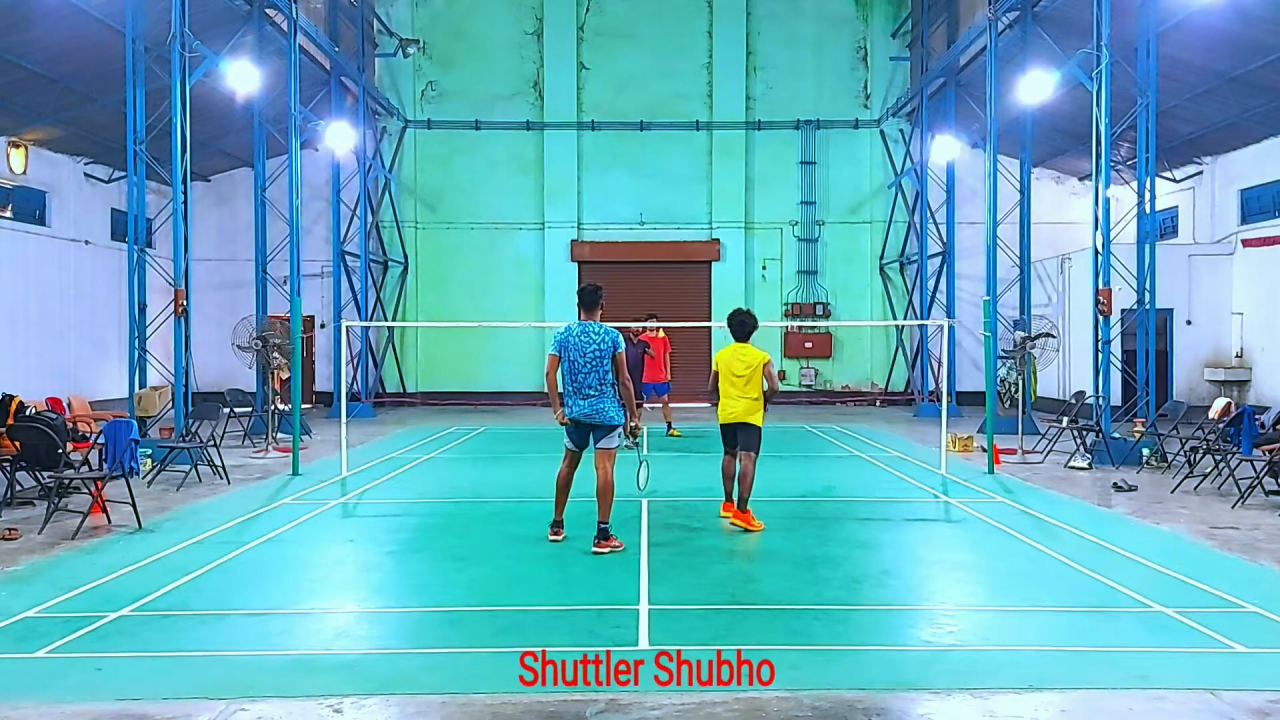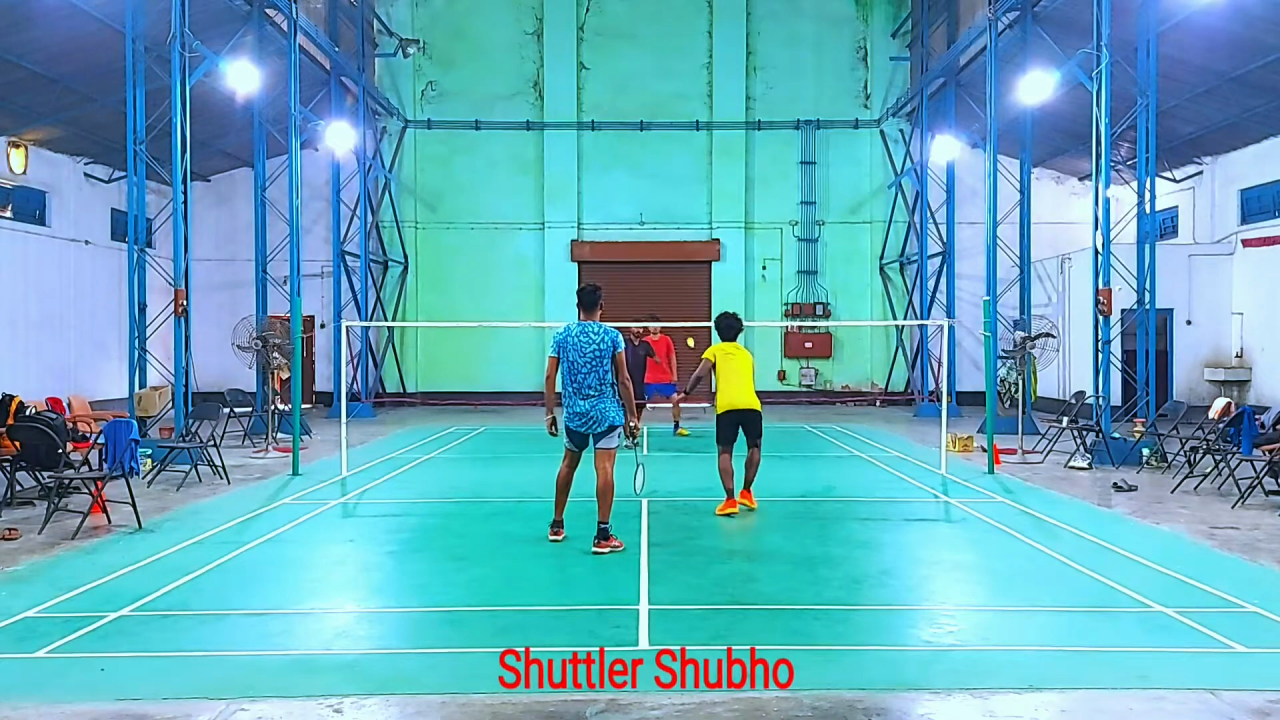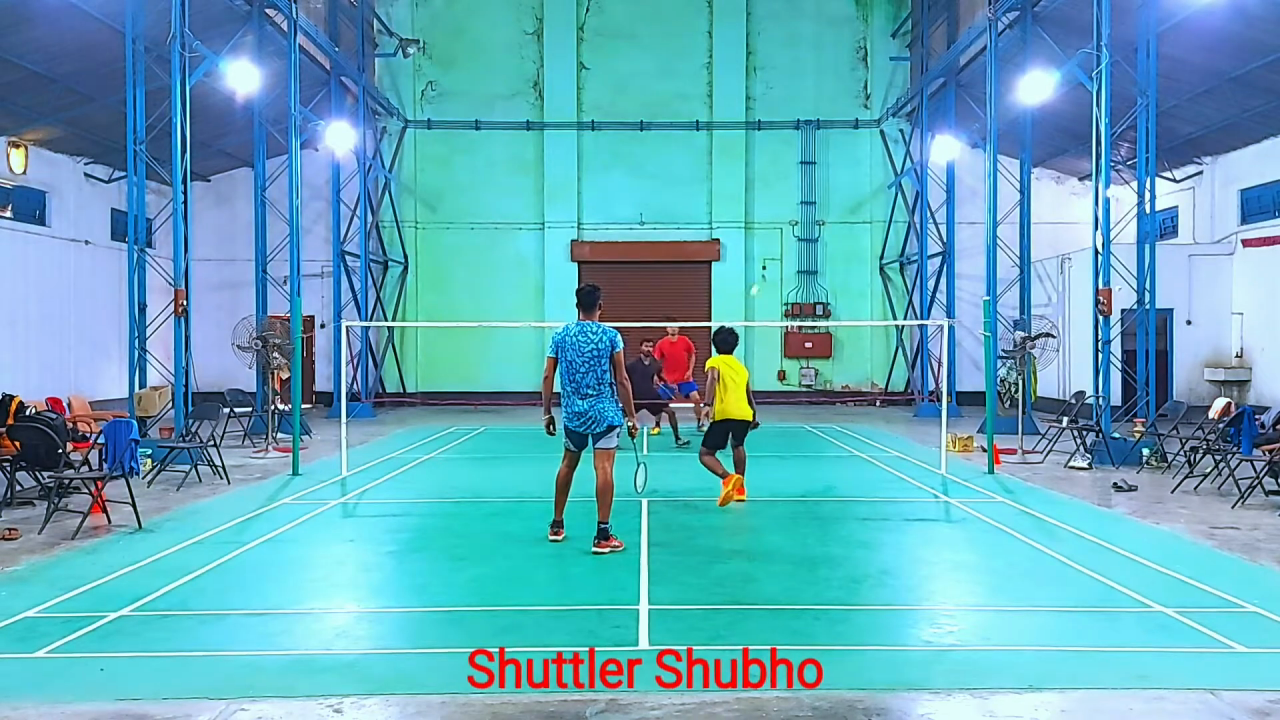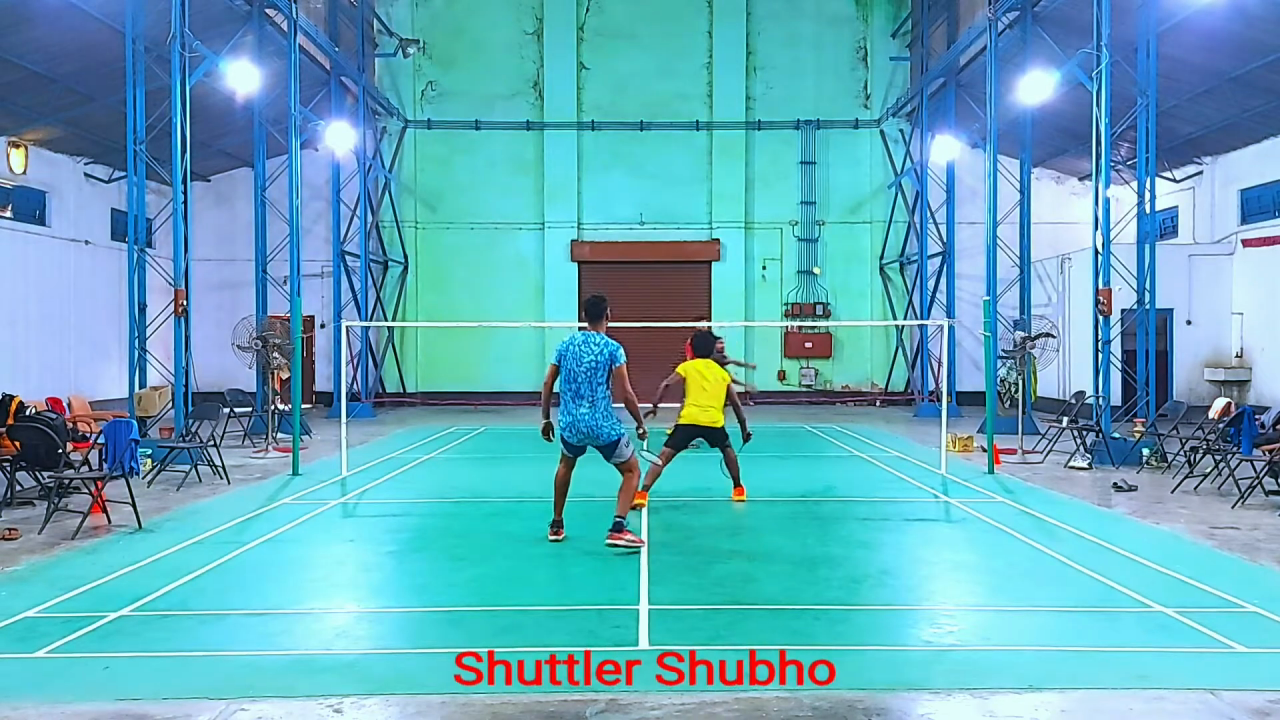
dt=0.4s
person 1, frame 1
left shoulder: (563, 335)
right shoulder: (613, 336)
left elbow: (550, 373)
right elbow: (624, 380)
left wrist: (558, 410)
right wrist: (633, 415)
left hip: (574, 413)
right hip: (607, 412)
left knee: (568, 465)
right knee: (604, 470)
left ankle: (557, 525)
right ankle: (602, 535)
person 1, frame 2
left shoulder: (562, 336)
right shoulder: (612, 336)
left elbow: (550, 377)
right elbow: (623, 380)
left wrist: (550, 413)
right wrist: (632, 416)
left hip: (574, 413)
right hip: (606, 413)
left knee: (568, 465)
right knee: (604, 469)
left ankle: (556, 525)
right ankle: (603, 535)
person 1, frame 3
left shoulder: (560, 336)
right shoulder: (611, 336)
left elbow: (548, 377)
right elbow: (621, 380)
left wrist: (547, 413)
right wrist: (631, 415)
left hip: (572, 414)
right hip: (605, 413)
left knee: (568, 465)
right knee: (604, 470)
left ankle: (557, 525)
right ankle: (602, 535)
person 1, frame 4
left shoulder: (566, 344)
right shoulder: (612, 349)
left elbow: (547, 385)
right elbow: (626, 393)
left wrist: (545, 419)
right wrist: (640, 423)
left hip: (570, 424)
right hip: (603, 425)
left knee: (565, 468)
right knee: (631, 472)
left ankle: (556, 525)
right ankle: (618, 527)
person 2, frame 1
left shoulder: (721, 355)
right shoulder: (762, 357)
left elbow: (712, 388)
right elbow: (773, 388)
right wrist: (762, 400)
left hip: (726, 415)
right hip: (749, 415)
left knee: (730, 455)
right knee: (748, 460)
left ankle: (729, 503)
right ankle: (741, 510)
person 2, frame 2
left shoulder: (714, 351)
right shoulder: (747, 354)
left elbow: (700, 373)
left wrist: (686, 392)
left hip: (728, 407)
right hip: (752, 405)
left knee: (725, 452)
right knee: (754, 448)
left ankle: (731, 500)
right ankle: (746, 492)
person 2, frame 3
left shoulder: (714, 362)
right shoulder: (741, 367)
left elbow: (712, 379)
left wrist: (708, 404)
right wrist: (754, 419)
left hip: (725, 415)
right hip: (745, 415)
left knee: (706, 455)
right knee: (738, 446)
left ankle: (729, 478)
right ankle: (739, 488)
person 2, frame 4
left shoulder: (688, 366)
right shoulder: (722, 374)
left elbow: (667, 384)
right elbow: (737, 405)
left wrist: (654, 406)
right wrist: (744, 429)
left hip: (688, 421)
right hip: (714, 423)
left knee: (664, 456)
right knee: (727, 450)
left ankle: (642, 494)
right ankle: (737, 489)
